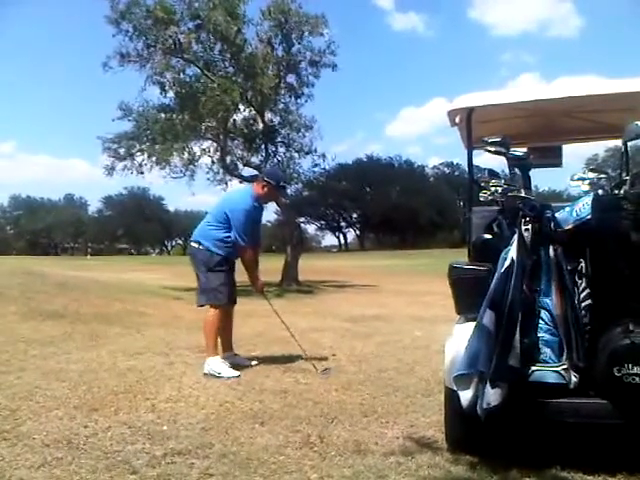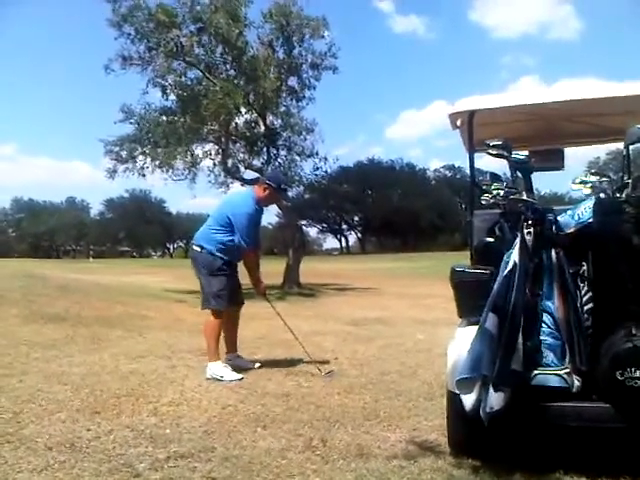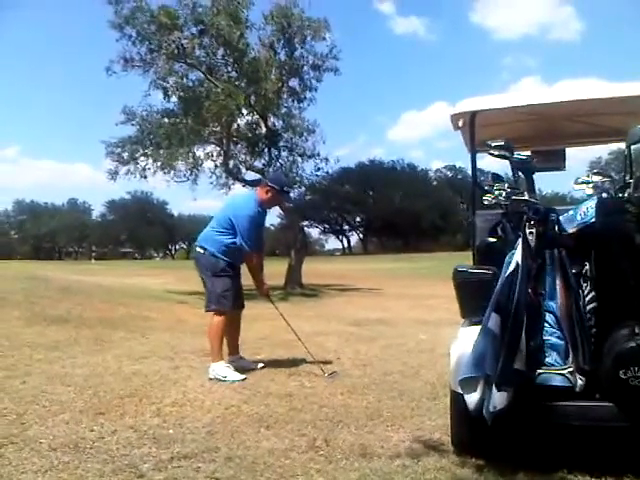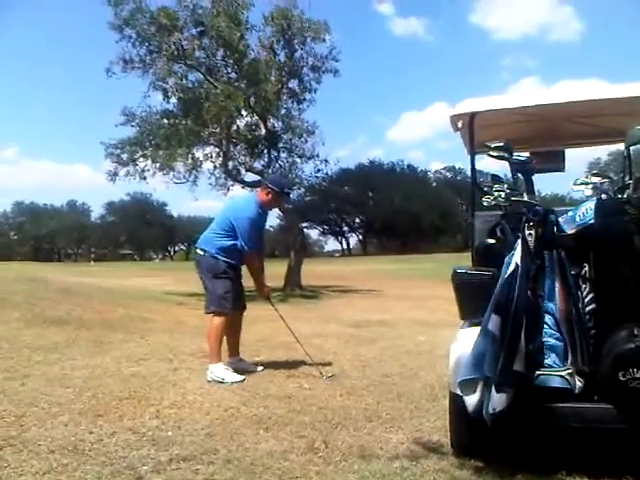
dt=0.3s
person 1, frame 1
left shoulder: (255, 203)
right shoulder: (243, 203)
left elbow: (254, 241)
right elbow: (243, 247)
left wrist: (256, 273)
right wrist: (254, 278)
left hip: (220, 254)
right hip: (207, 251)
left knee: (227, 305)
right knee: (217, 304)
left ankle: (228, 354)
right ankle: (212, 360)
person 1, frame 2
left shoulder: (254, 204)
right shoulder: (245, 207)
left elbow: (254, 245)
right elbow: (246, 249)
left wrist: (257, 277)
right wrist: (257, 281)
left hip: (222, 256)
right hip: (209, 254)
left knee: (233, 306)
right knee: (218, 308)
left ankle: (231, 356)
right ankle: (214, 364)
person 1, frame 3
left shoulder: (258, 206)
right shoulder: (247, 209)
left elbow: (257, 247)
right elbow: (248, 252)
left wrist: (261, 277)
right wrist: (260, 283)
left hip: (225, 258)
right hip: (212, 256)
left knee: (235, 309)
right knee: (222, 309)
left ankle: (234, 357)
right ankle: (217, 365)
person 1, frame 4
left shoulder: (259, 208)
right shoulder: (248, 211)
left elbow: (258, 248)
right elbow: (249, 253)
left wrist: (261, 280)
right wrist: (260, 284)
left hip: (227, 260)
right hip: (213, 258)
left knee: (236, 310)
right knee: (221, 310)
left ankle: (234, 359)
right ankle: (215, 366)
